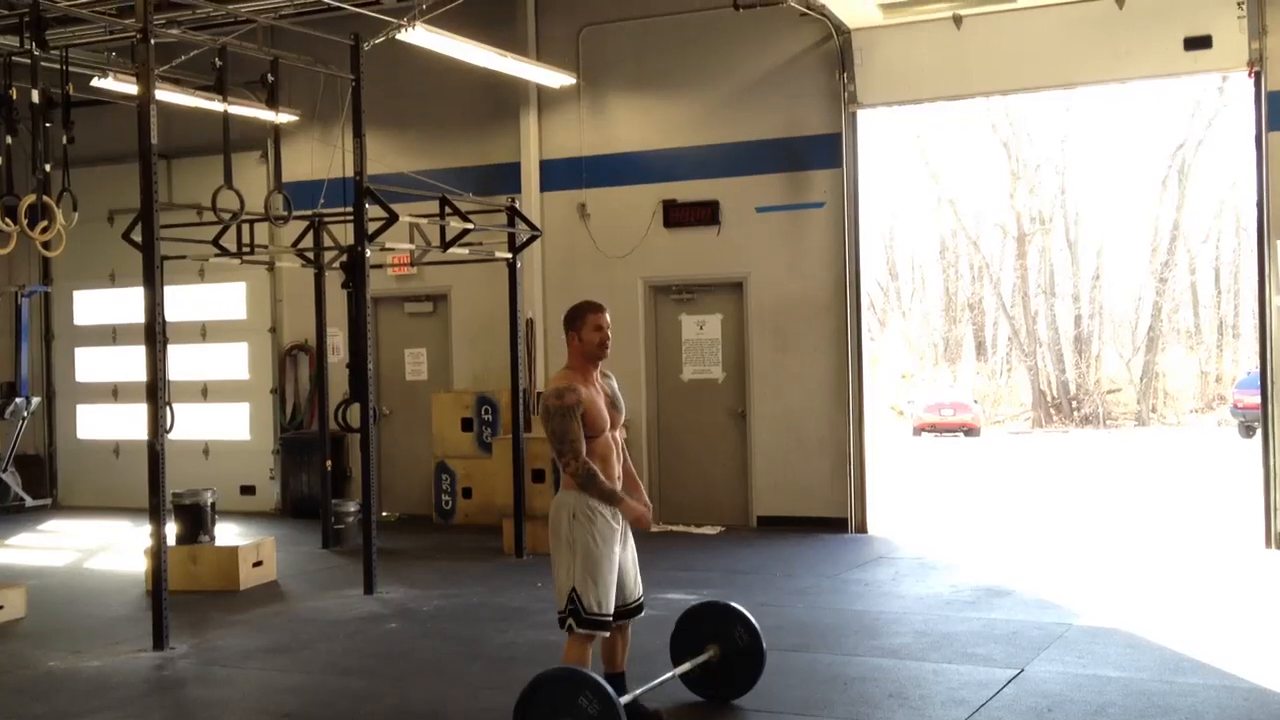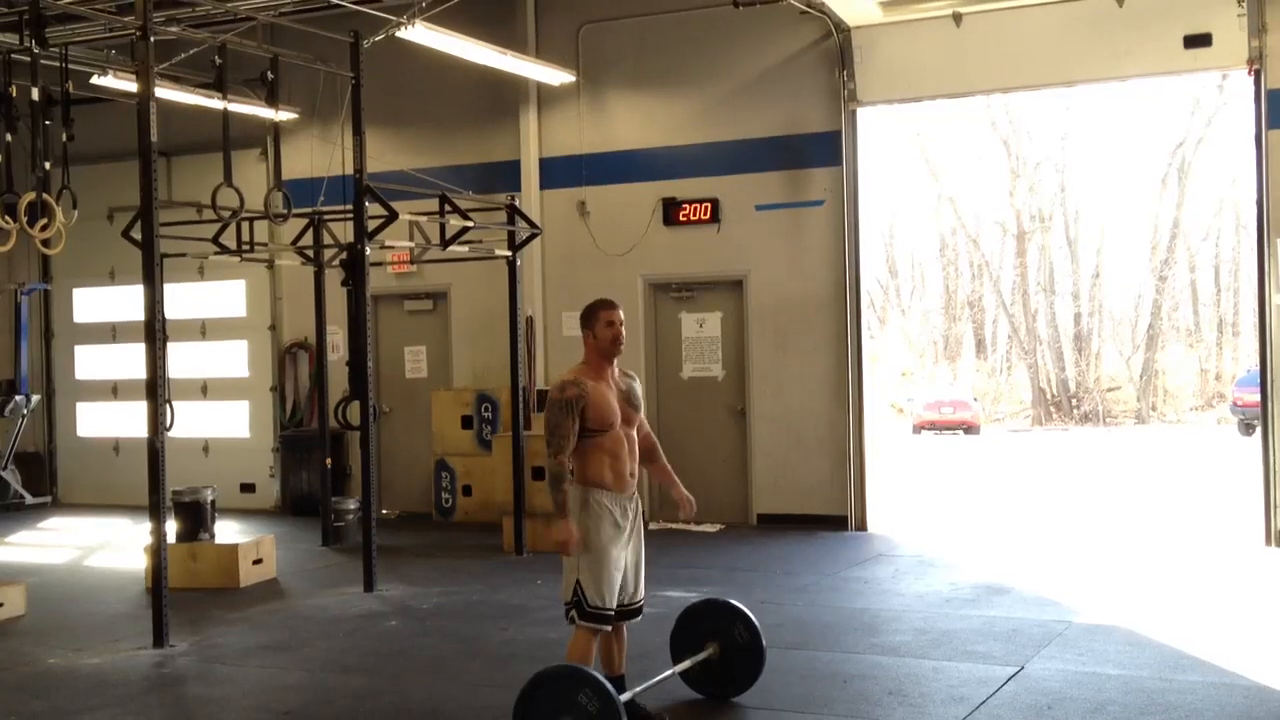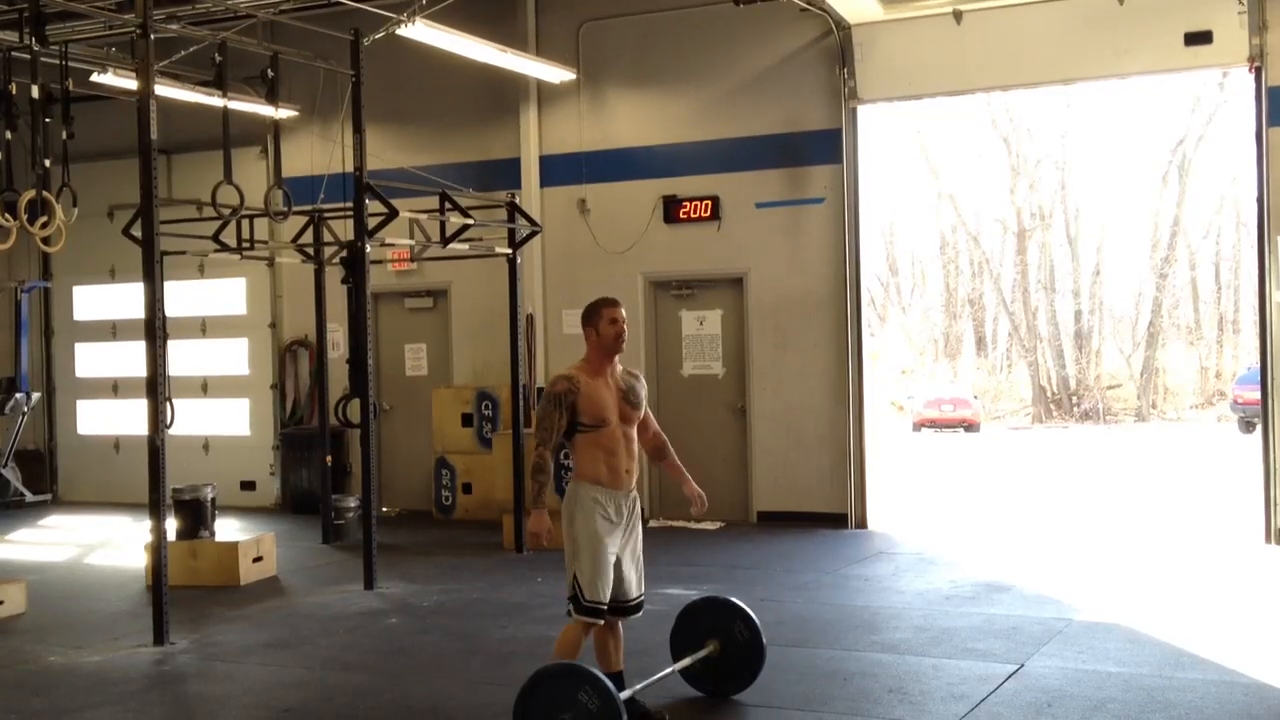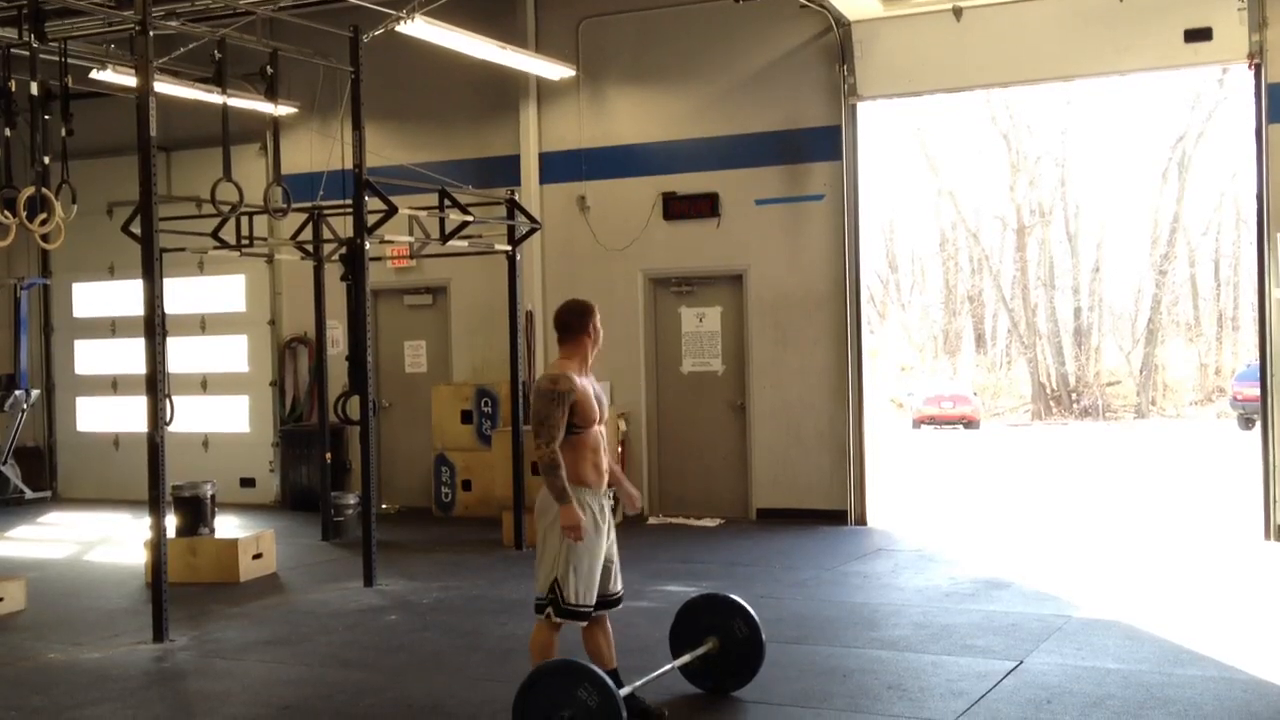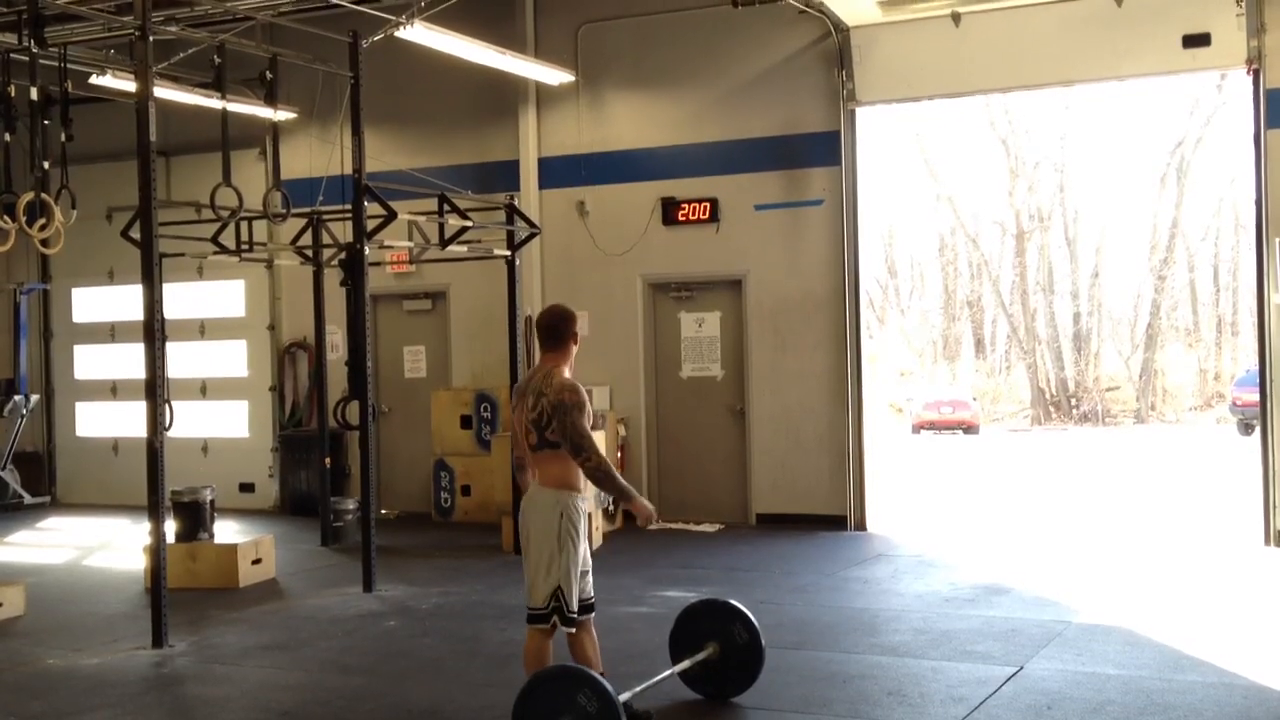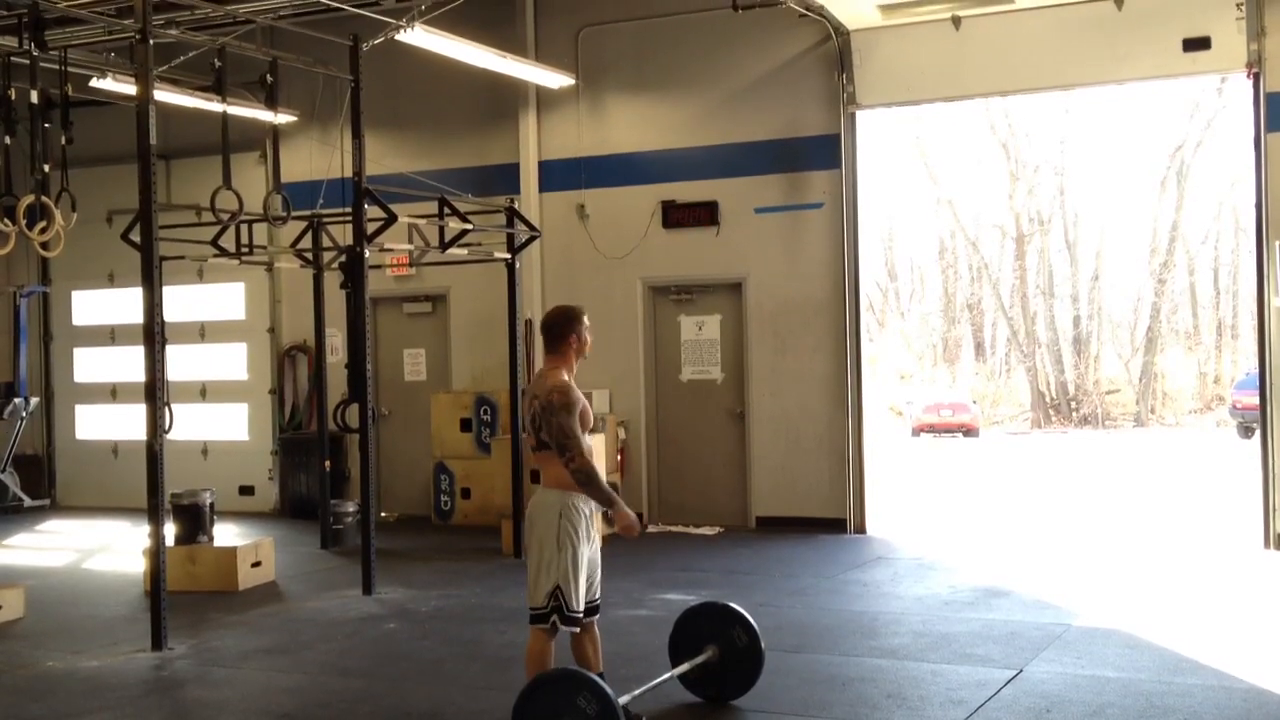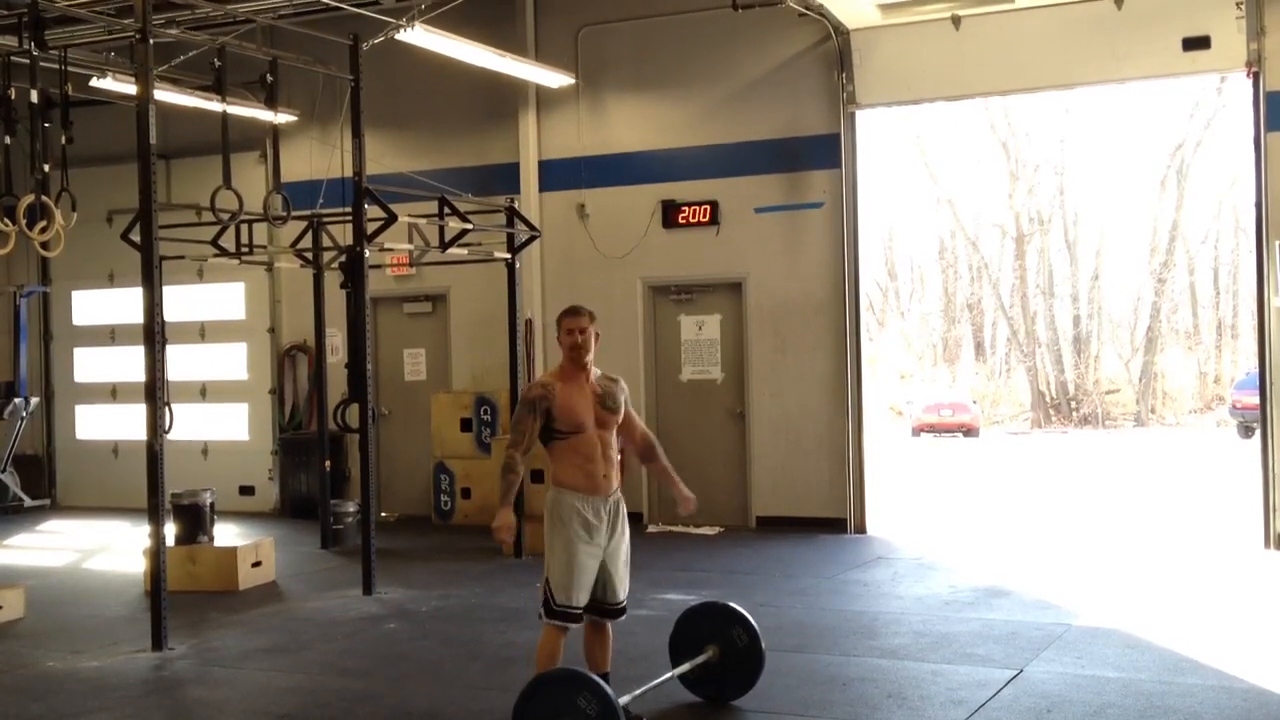
dt=0.4s
person 1, frame 1
left shoulder: (607, 380)
right shoulder: (564, 392)
right elbow: (575, 462)
left wrist: (637, 490)
right wrist: (624, 503)
left hip: (613, 510)
right hip: (583, 512)
left knee: (625, 611)
right knee: (587, 624)
person 1, frame 2
left shoulder: (629, 381)
right shoulder: (571, 389)
right elbow: (559, 458)
left wrist: (675, 487)
right wrist: (564, 518)
left hip: (630, 506)
right hip: (595, 507)
left knee: (620, 614)
right knee: (591, 618)
person 1, frame 3
left shoulder: (633, 381)
right shoulder: (567, 385)
left elbow: (652, 438)
right elbow: (543, 450)
left wrist: (686, 482)
right wrist: (538, 509)
left hip: (628, 503)
right hip: (591, 502)
left knee: (616, 610)
right knee: (588, 612)
person 1, frame 4
left shoulder: (586, 379)
right shoulder: (557, 382)
right elbow: (547, 449)
left wrist: (622, 484)
right wrist: (566, 505)
left hip: (597, 501)
right hip: (574, 504)
left knee: (599, 607)
right knee: (556, 611)
person 1, frame 5
left shoulder: (528, 385)
right shoulder: (565, 390)
left elbow: (520, 453)
right elbow: (588, 458)
left wrist: (531, 492)
right wrist: (633, 500)
left hip: (555, 502)
right hip: (559, 506)
left knee: (580, 612)
right knee: (546, 618)
person 1, frame 6
left shoulder: (546, 384)
right shoulder: (560, 390)
right elbow: (576, 461)
right wrist: (617, 507)
left hip: (576, 507)
right hip: (562, 508)
left knee: (585, 614)
right knee: (550, 619)
person 1, frame 7
left shoulder: (614, 386)
right shoulder: (542, 392)
left elbow: (642, 440)
right elbow: (516, 452)
left wrist: (677, 486)
right wrist: (506, 507)
left hip: (613, 507)
right hip: (571, 508)
left knee: (604, 613)
right knee: (560, 617)
